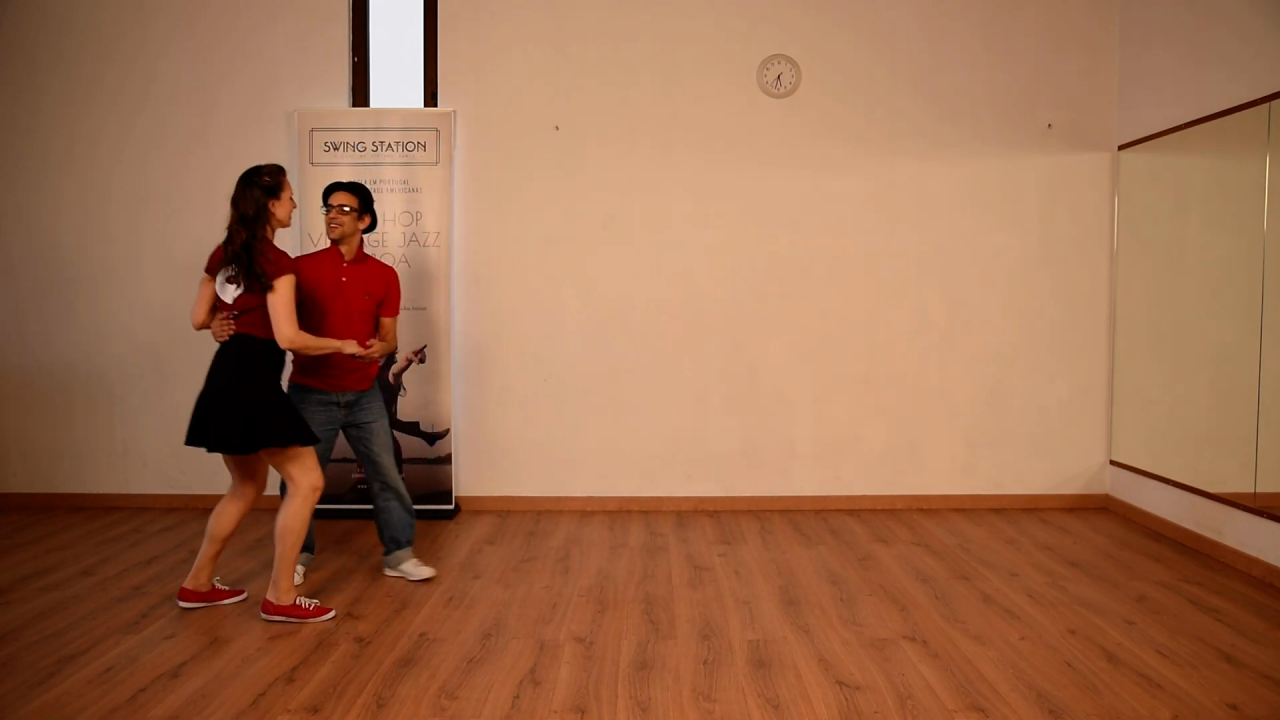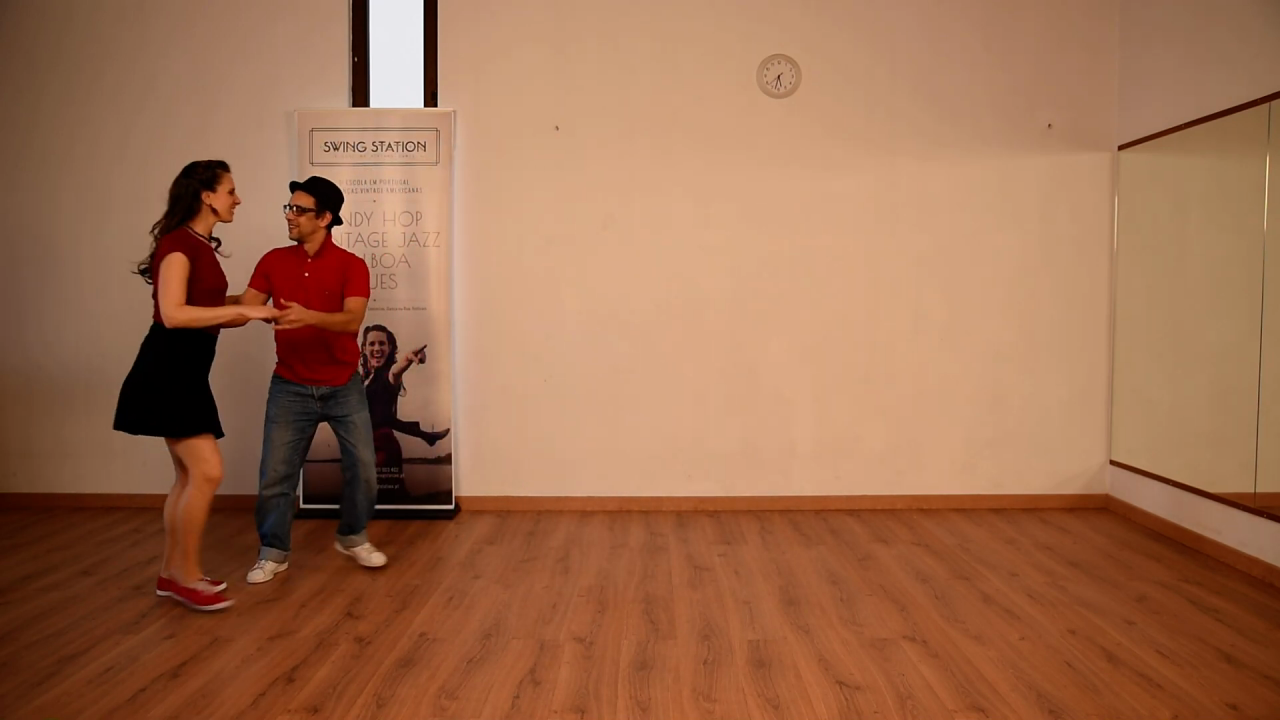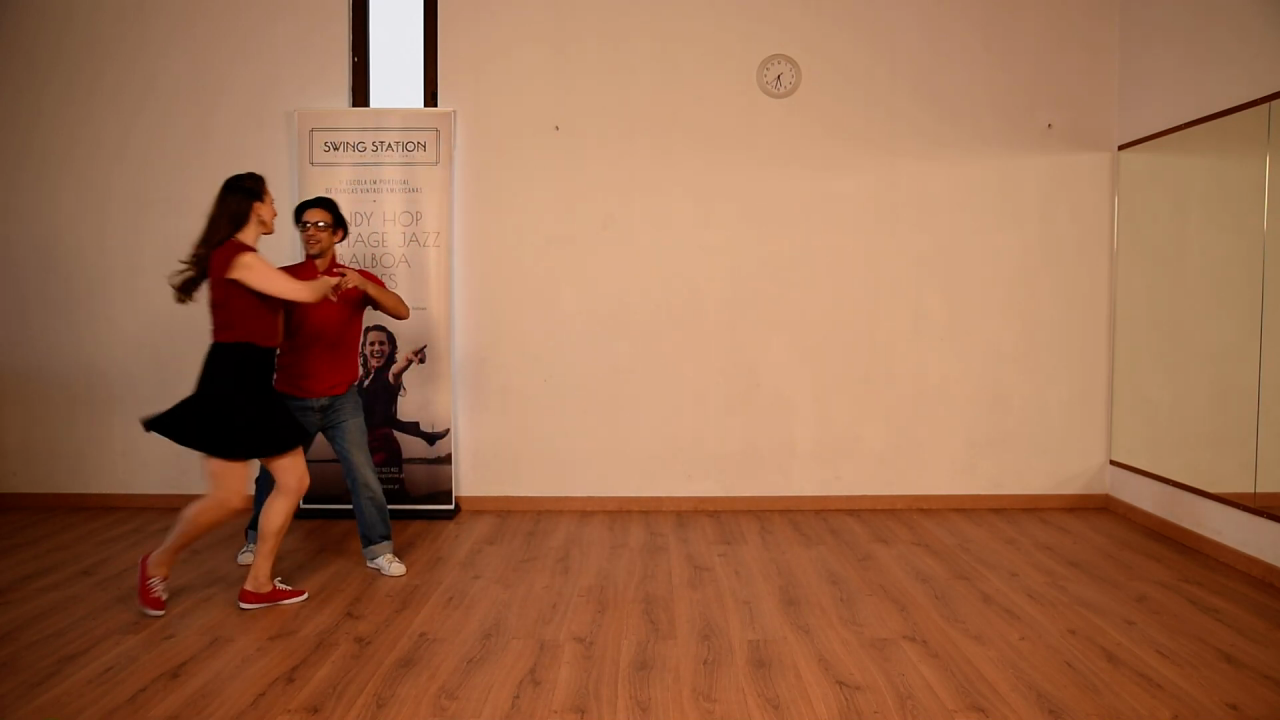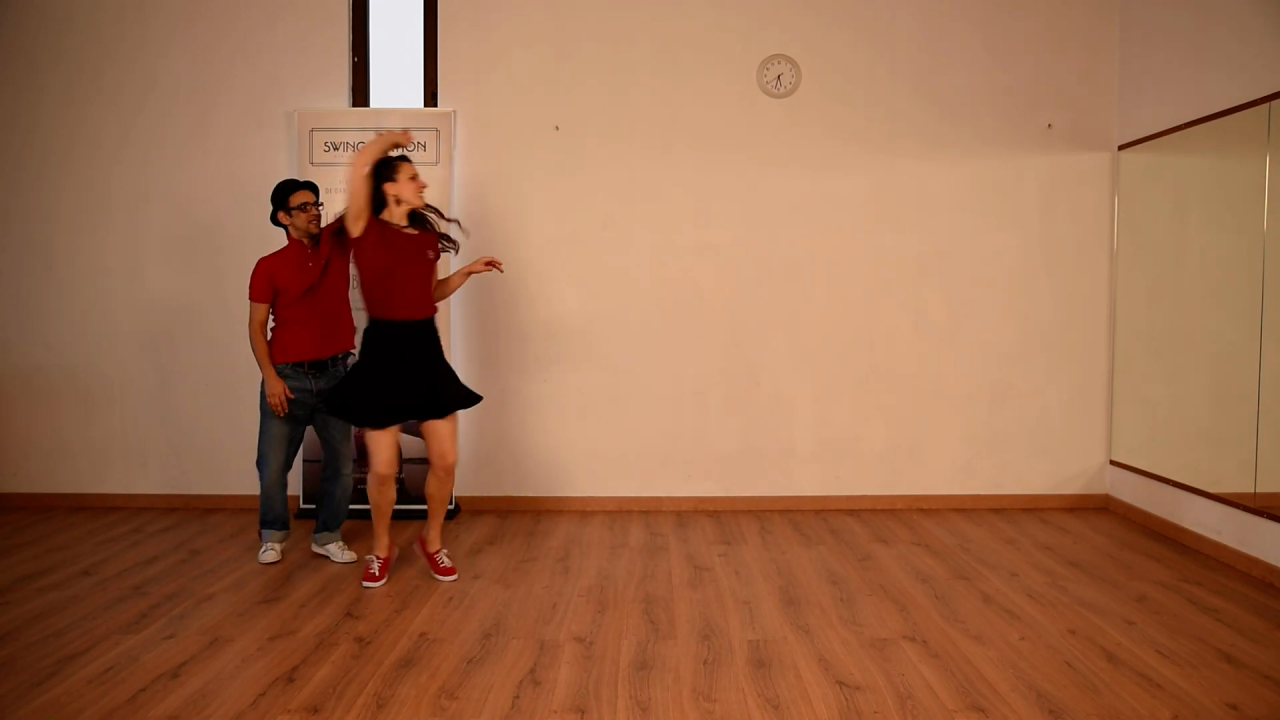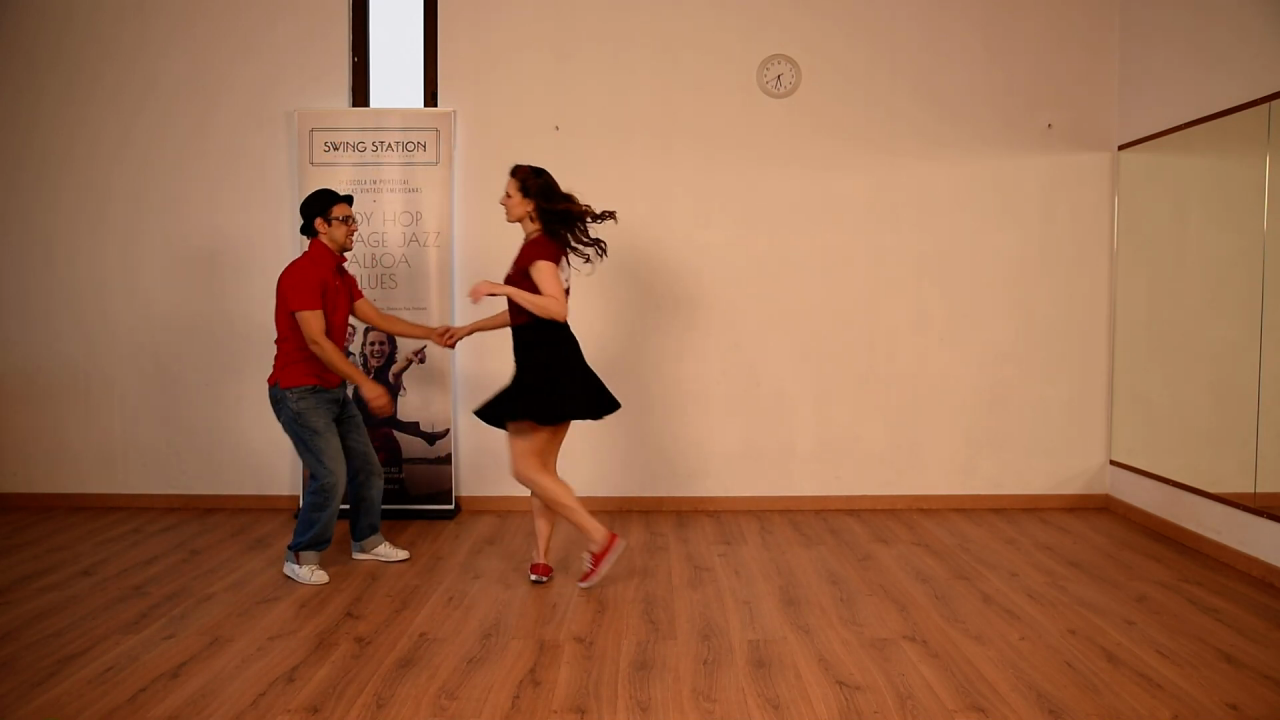
dt=0.7s
person 1, frame 1
left shoulder: (224, 255)
right shoulder: (277, 262)
left elbow: (199, 320)
right elbow: (287, 338)
right wrist: (340, 346)
left hip: (229, 376)
right hip: (253, 381)
left knee: (247, 487)
right knee: (308, 482)
left ankle: (197, 583)
right ankle: (281, 596)
person 1, frame 2
left shoulder: (201, 246)
right shoulder: (178, 243)
right elbow: (172, 314)
left wrist: (248, 313)
right wrist: (241, 310)
left hip: (185, 370)
right hip: (166, 370)
left knee: (191, 474)
right knee: (207, 471)
left ankle: (173, 573)
right ankle: (187, 576)
person 1, frame 3
left shoulder: (230, 256)
right shoulder: (236, 255)
right elbow: (304, 293)
right wrist: (332, 278)
left hip: (249, 381)
right hip: (233, 384)
left knee: (296, 481)
right knee: (226, 500)
left ankle: (258, 583)
right ankle: (158, 565)
person 1, frame 4
left shoulder: (426, 236)
right shoulder: (364, 228)
right elbow: (360, 167)
left wrist: (469, 269)
right wrist: (387, 141)
left hip: (425, 353)
right hip: (382, 353)
left knee: (445, 460)
right knee: (383, 467)
left ankle: (432, 541)
right ankle: (381, 548)
person 1, frame 5
left shoulder: (538, 248)
right shoulder: (546, 245)
left elbow: (554, 310)
left wrist: (505, 289)
right wrist: (470, 328)
left hip: (545, 362)
right hip: (554, 362)
left knee: (525, 468)
right knee: (542, 465)
left ankle: (599, 536)
right ankle: (540, 558)
person 2, frame 1
left shoulder: (384, 275)
right shoulder: (302, 269)
left elbow: (387, 334)
left wrist: (379, 349)
right wrist: (228, 324)
left hip: (363, 395)
right hip: (312, 394)
left knee: (387, 475)
left ankle: (399, 554)
right ankle: (297, 556)
person 2, frame 2
left shoulder: (351, 265)
right shoulder: (273, 262)
left elbow: (351, 320)
right elbow: (243, 310)
left wrist: (308, 317)
left hip: (343, 387)
right hip: (290, 388)
left knee: (363, 466)
right knee: (276, 474)
left ankle: (354, 537)
right ankle: (274, 553)
person 2, frame 3
left shoulder: (355, 279)
right shoulder: (284, 279)
left elbow: (401, 311)
left wrist: (364, 285)
left hip: (340, 400)
right hip: (292, 398)
left knee: (363, 476)
right knee: (273, 478)
left ankle: (379, 550)
right ankle: (257, 540)
person 2, frame 4
left shoulder: (337, 241)
right shoulder: (268, 266)
right elbow: (257, 326)
right wrist: (270, 376)
left hip: (334, 373)
right hip: (287, 377)
left knee: (341, 462)
right knee: (273, 463)
left ankle: (327, 536)
right ankle: (273, 535)
person 2, frame 5
left shoulder: (342, 276)
right shoulder: (301, 273)
left elbow: (377, 319)
right elbow: (316, 341)
left wrist: (430, 332)
right wrist: (364, 382)
left hip: (333, 390)
right hip: (299, 394)
left knee: (366, 467)
right knee: (332, 476)
left ankle: (367, 542)
right ankle: (301, 557)
